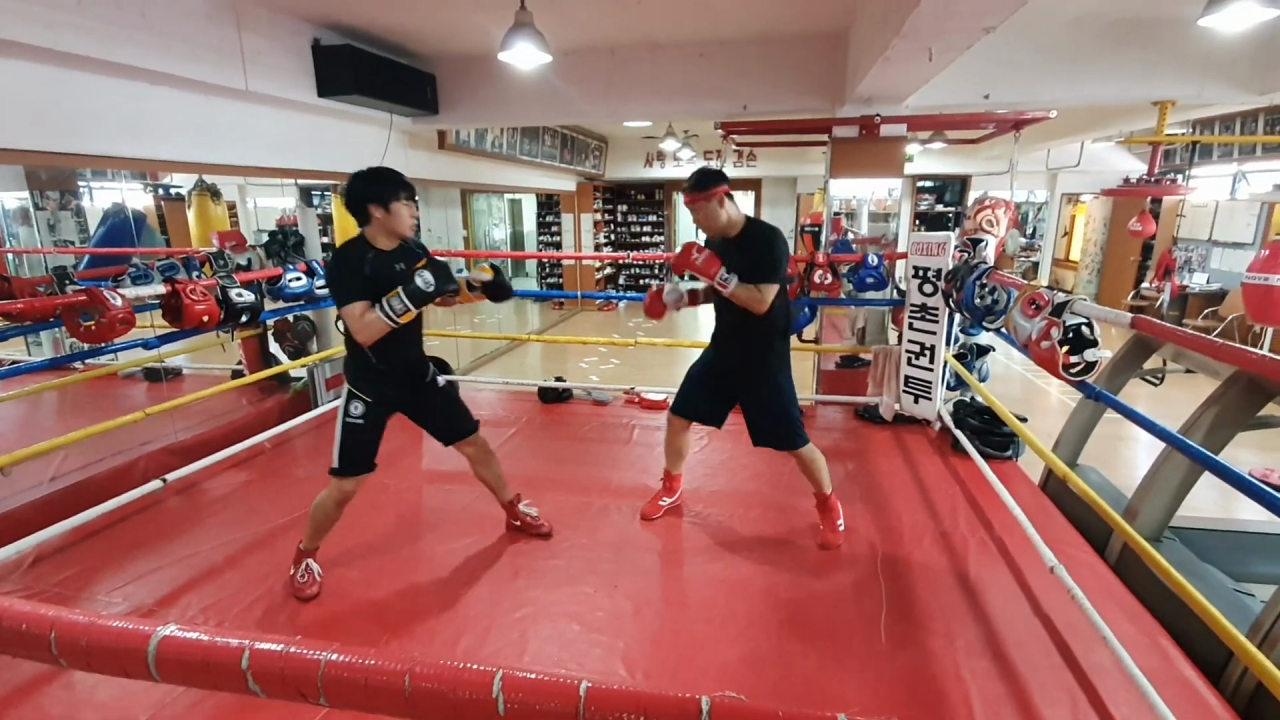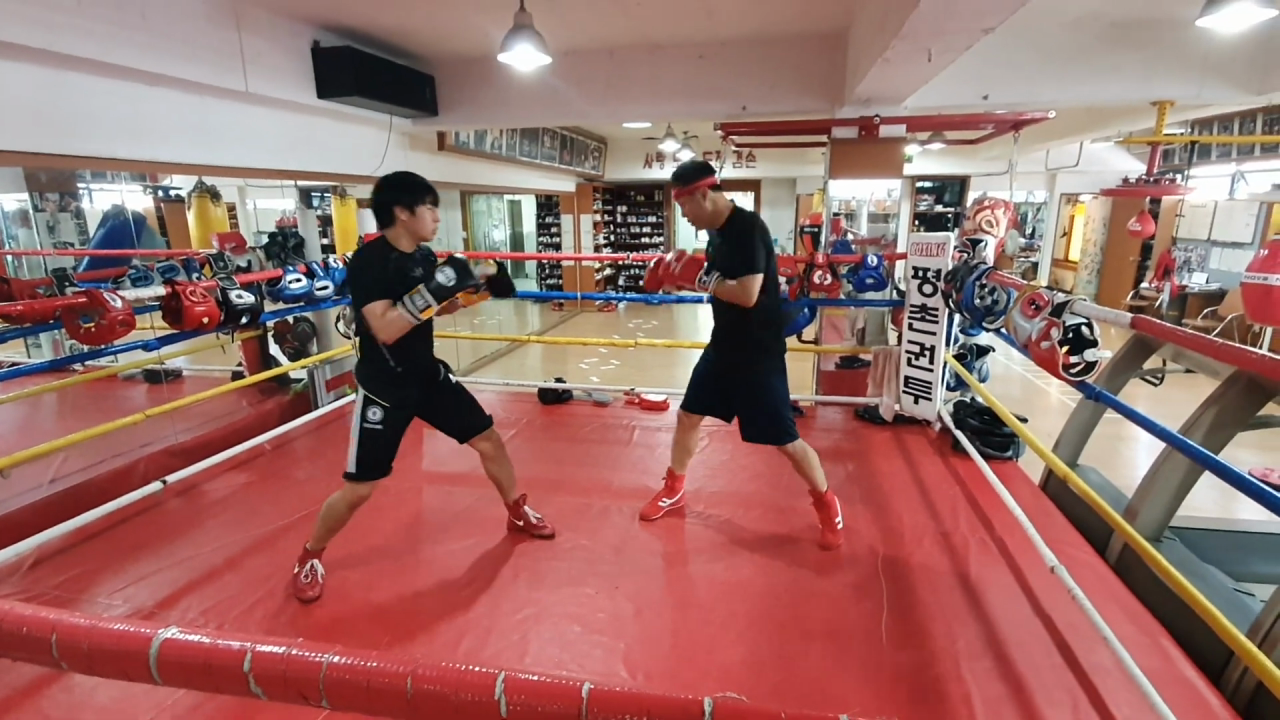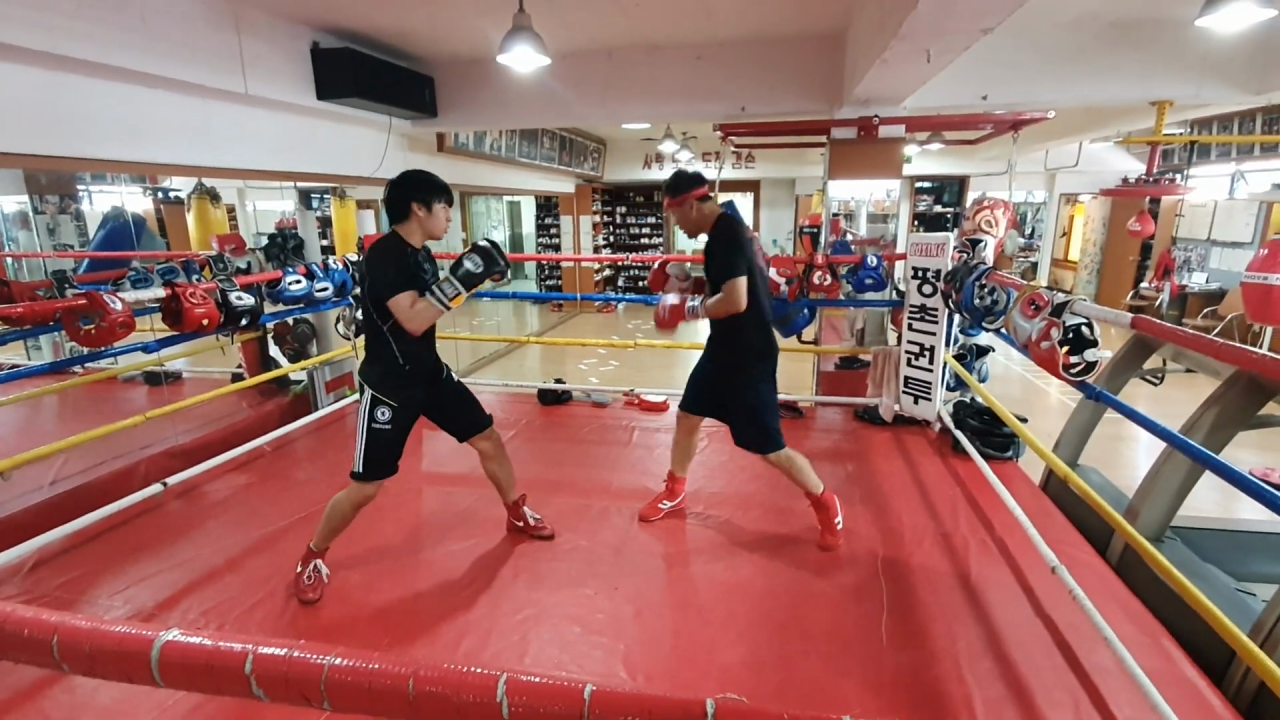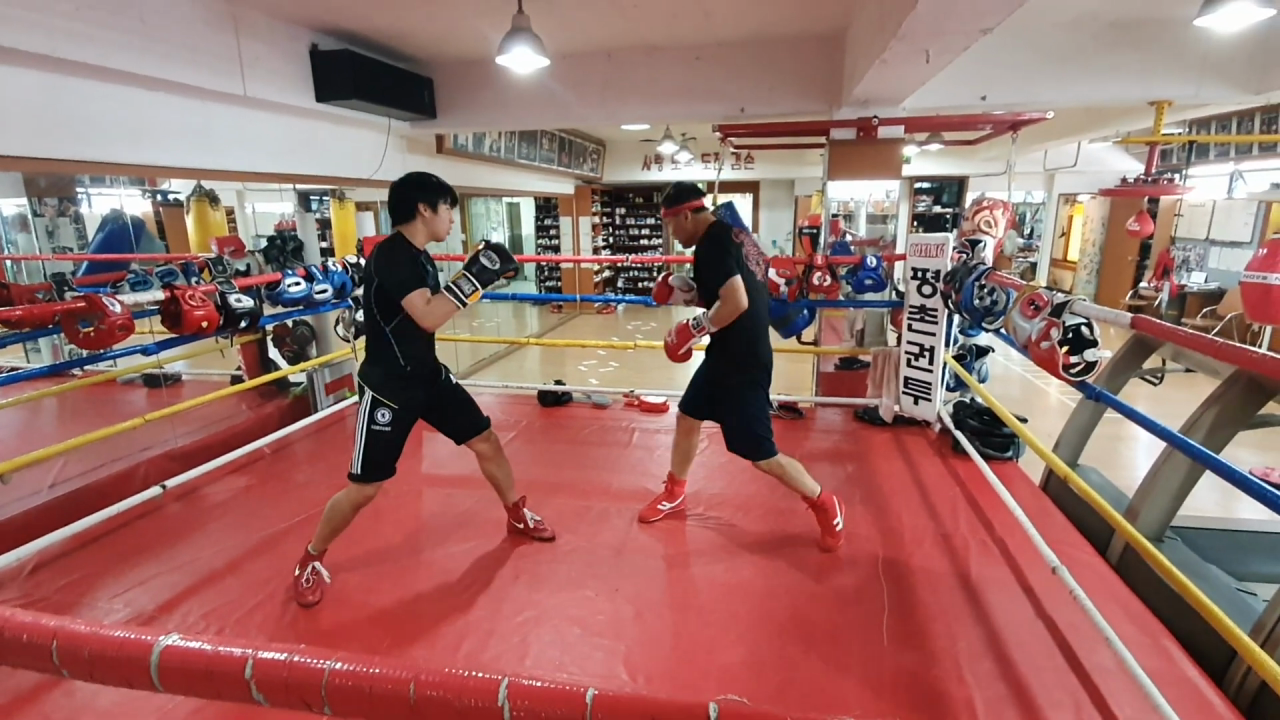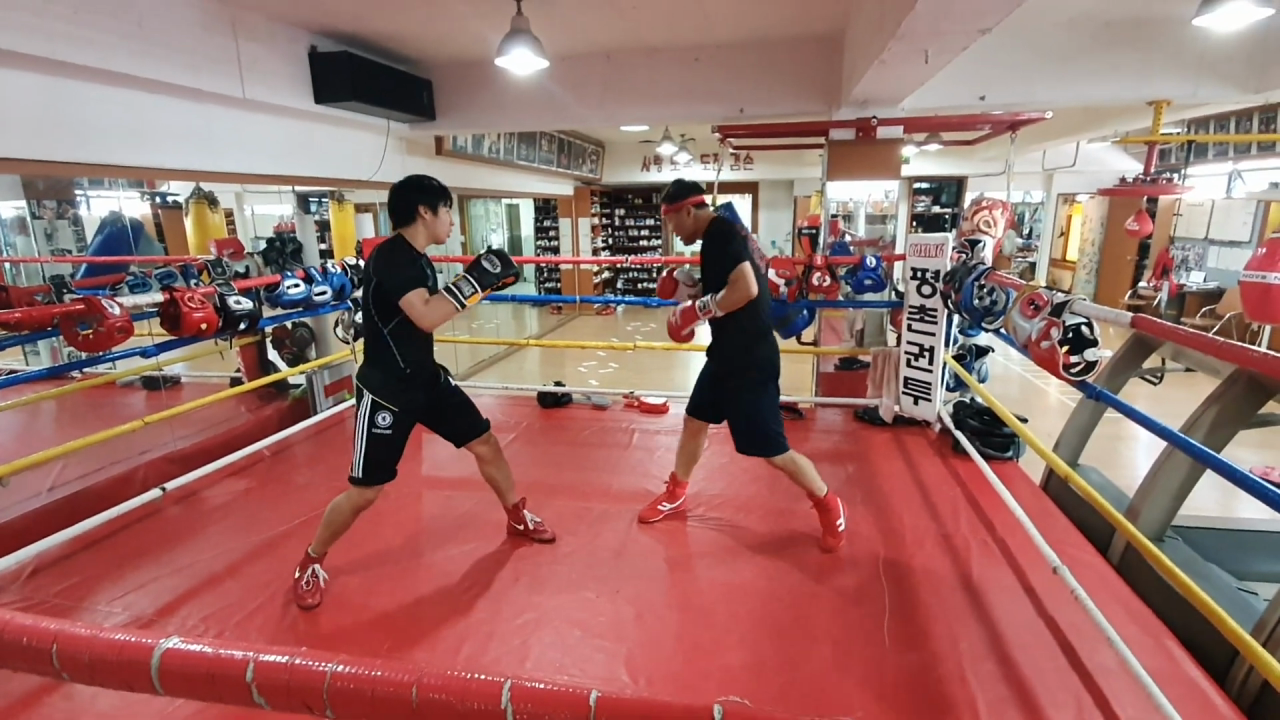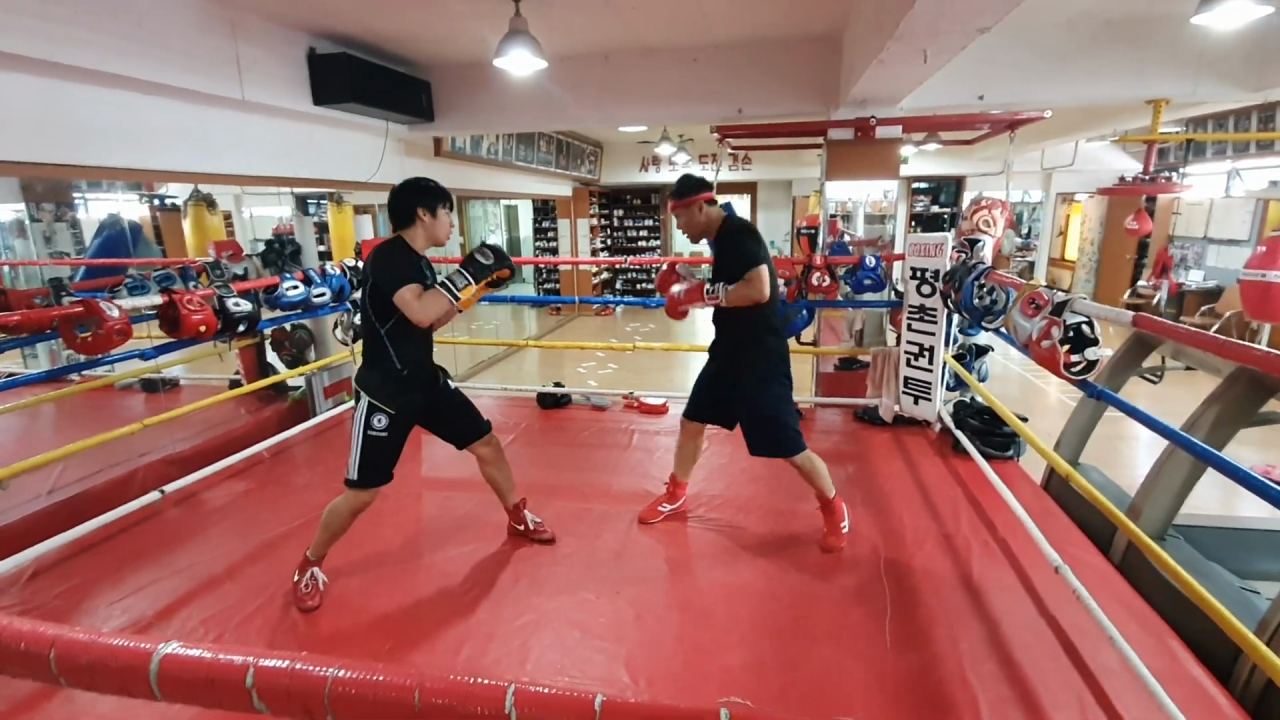
dt=0.1s
person 1, frame 1
left shoulder: (412, 250)
right shoulder: (345, 260)
left elbow: (436, 296)
right elbow: (363, 332)
left wrist: (476, 283)
right wrist: (409, 295)
left hip: (418, 373)
right hip: (369, 385)
left knee: (474, 443)
right knee: (345, 485)
left ankle: (514, 511)
right ankle: (305, 557)
person 1, frame 2
left shoulder: (423, 255)
right shoulder: (369, 261)
left elbow: (440, 308)
right elbow: (387, 331)
left wrist: (474, 285)
right wrist: (437, 289)
left hip: (428, 374)
right hip: (383, 387)
left knee: (490, 441)
right knee: (359, 489)
left ankle: (518, 513)
right ankle: (310, 558)
person 1, frame 3
left shoulder: (422, 253)
right shoulder: (383, 256)
right elbow: (415, 322)
left wrist: (473, 274)
right wrist: (461, 276)
left hip: (430, 373)
right hip: (388, 386)
left knee: (489, 440)
right knee: (364, 488)
left ankle: (517, 513)
right ankle: (312, 558)
person 1, frame 4
left shoulder: (419, 256)
right shoulder: (391, 255)
right elbow: (430, 318)
left wrist: (477, 278)
right wrist: (475, 275)
left hip: (428, 375)
right hip: (387, 387)
left knee: (487, 441)
right knee: (364, 488)
left ankle: (517, 516)
right ankle: (311, 560)
person 1, frame 5
left shoulder: (417, 258)
right shoulder: (390, 257)
right elbow: (428, 319)
left wrist: (479, 282)
right wrist: (475, 278)
left hip: (426, 378)
right hip: (386, 390)
left knee: (486, 444)
right knee: (364, 492)
left ankle: (517, 517)
right ankle: (311, 562)
person 1, frame 6
left shoulder: (419, 262)
right shoulder: (388, 256)
right elbow: (421, 314)
left wrist: (476, 287)
right wrist: (471, 270)
left hip: (426, 381)
right hip: (384, 392)
left knee: (488, 445)
right knee: (361, 495)
left ankle: (518, 517)
right ankle: (310, 565)
person 2, frame 1
left shoulder: (768, 239)
right shoulder: (713, 243)
left elbow: (761, 302)
left wrist: (717, 272)
right wrist: (683, 295)
left hip: (766, 360)
right hip: (722, 352)
left knee: (796, 444)
right knee: (677, 419)
left ankle: (828, 506)
right ankle: (671, 488)
person 2, frame 2
left shoulder: (746, 228)
right shoulder: (720, 229)
left elbow: (746, 295)
left wrist: (695, 277)
right wrist: (687, 276)
left hip: (759, 350)
right hip: (727, 344)
left knee: (782, 438)
right knee: (688, 415)
left ankle: (827, 505)
right ankle: (674, 488)
person 2, frame 3
left shoulder: (726, 233)
right shoulder: (723, 230)
left elbow: (736, 301)
left wrist: (685, 309)
right wrist: (685, 285)
left hip: (751, 355)
right hip: (723, 347)
left knee: (769, 448)
right knee: (687, 416)
left ankle: (825, 504)
right ankle: (674, 490)
person 2, frame 4
left shoulder: (715, 239)
right shoulder: (723, 237)
left elbow: (736, 303)
left wrist: (694, 328)
right wrist: (686, 290)
left hip: (743, 360)
right hip: (726, 354)
left knee: (760, 454)
right knee: (687, 419)
left ankle: (825, 506)
right ankle: (674, 493)
person 2, frame 5
left shoulder: (720, 233)
right shoulder: (724, 233)
left elbow: (747, 289)
left wrist: (697, 308)
left hip: (750, 358)
right hip: (730, 352)
left knee: (772, 449)
right knee: (694, 420)
left ankle: (829, 506)
right ankle: (676, 494)
person 2, frame 6
left shoulder: (739, 232)
right shoulder: (718, 240)
left elbow: (759, 292)
left wrist: (701, 293)
right wrist: (686, 284)
left hip: (763, 357)
right hip: (728, 352)
left knee: (791, 448)
right knee: (692, 422)
left ankle: (834, 510)
right ankle: (676, 494)
